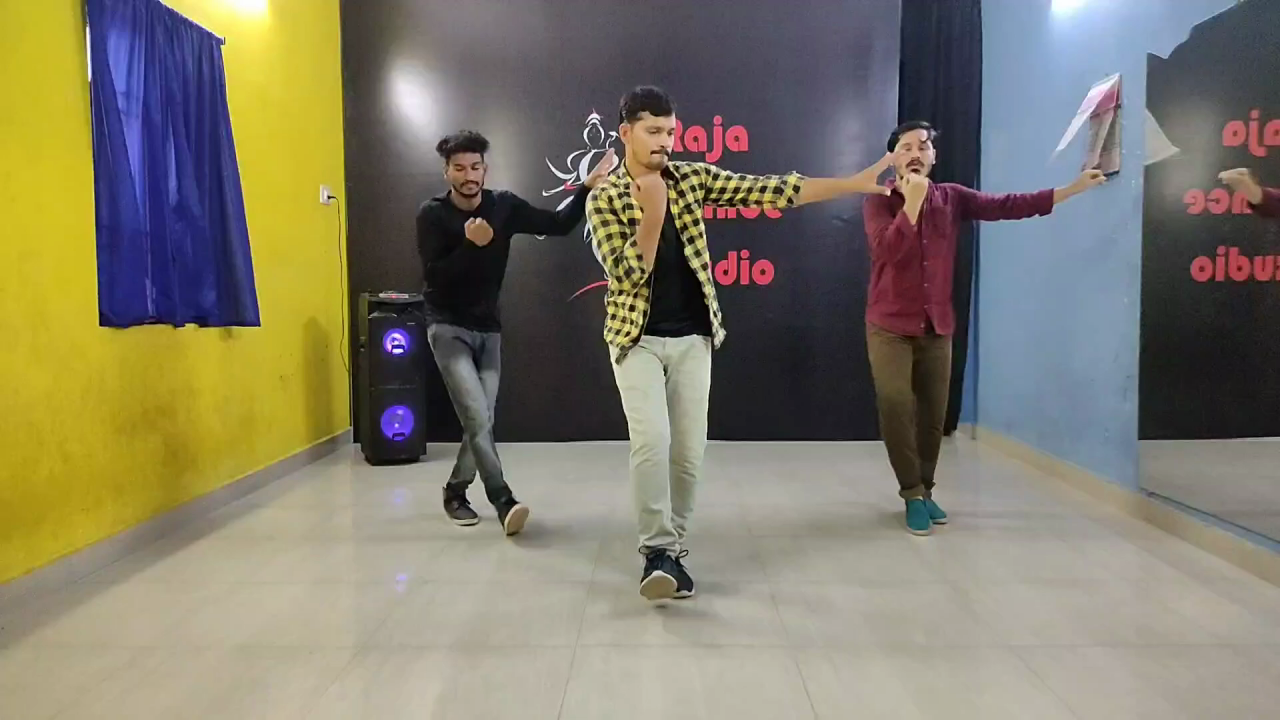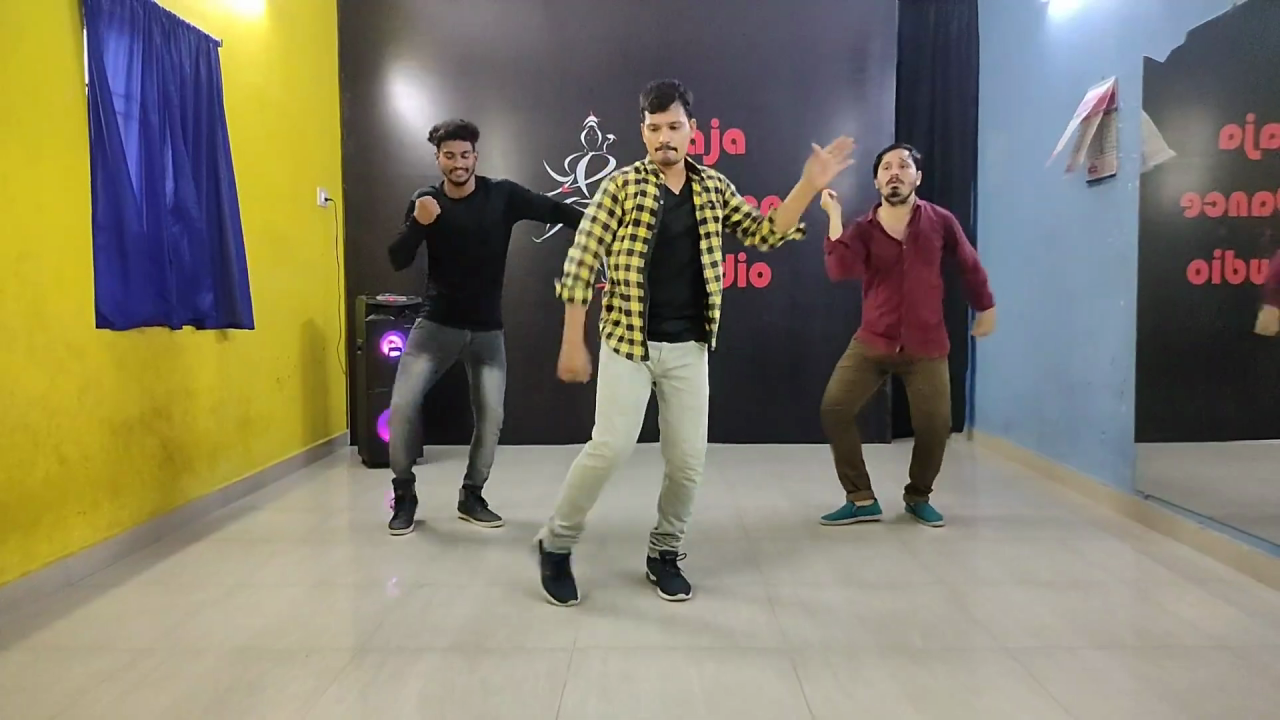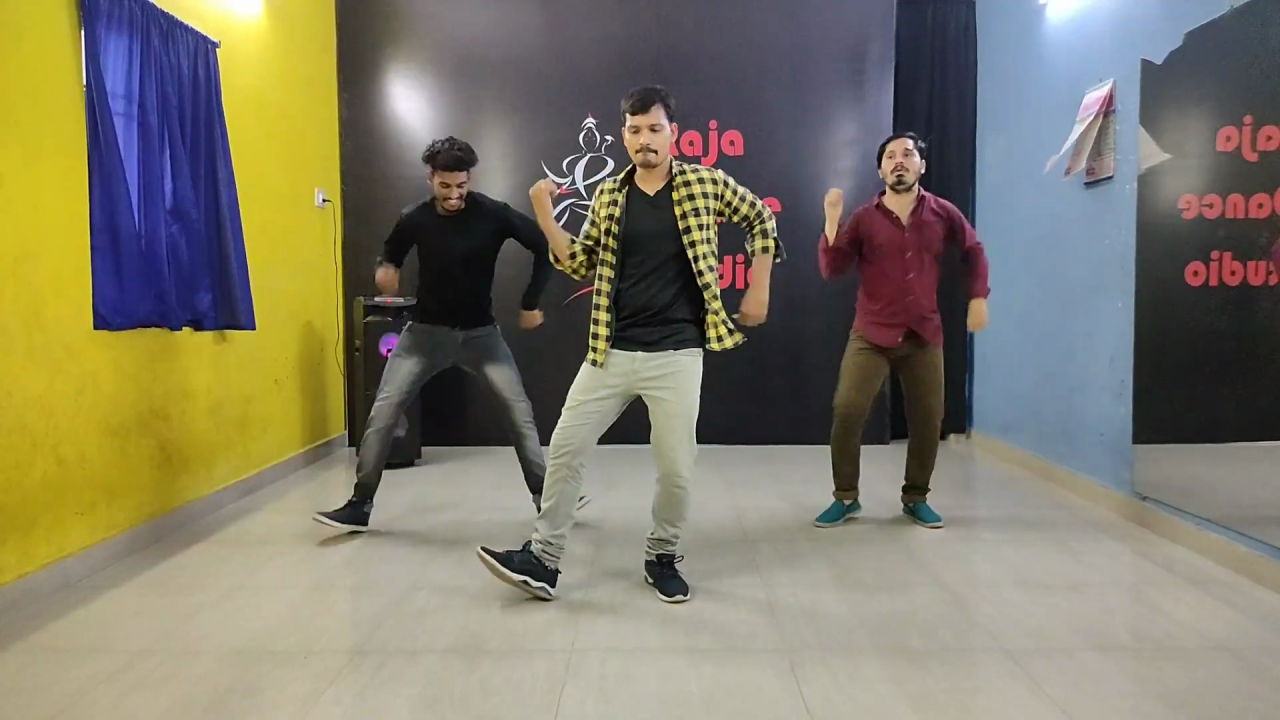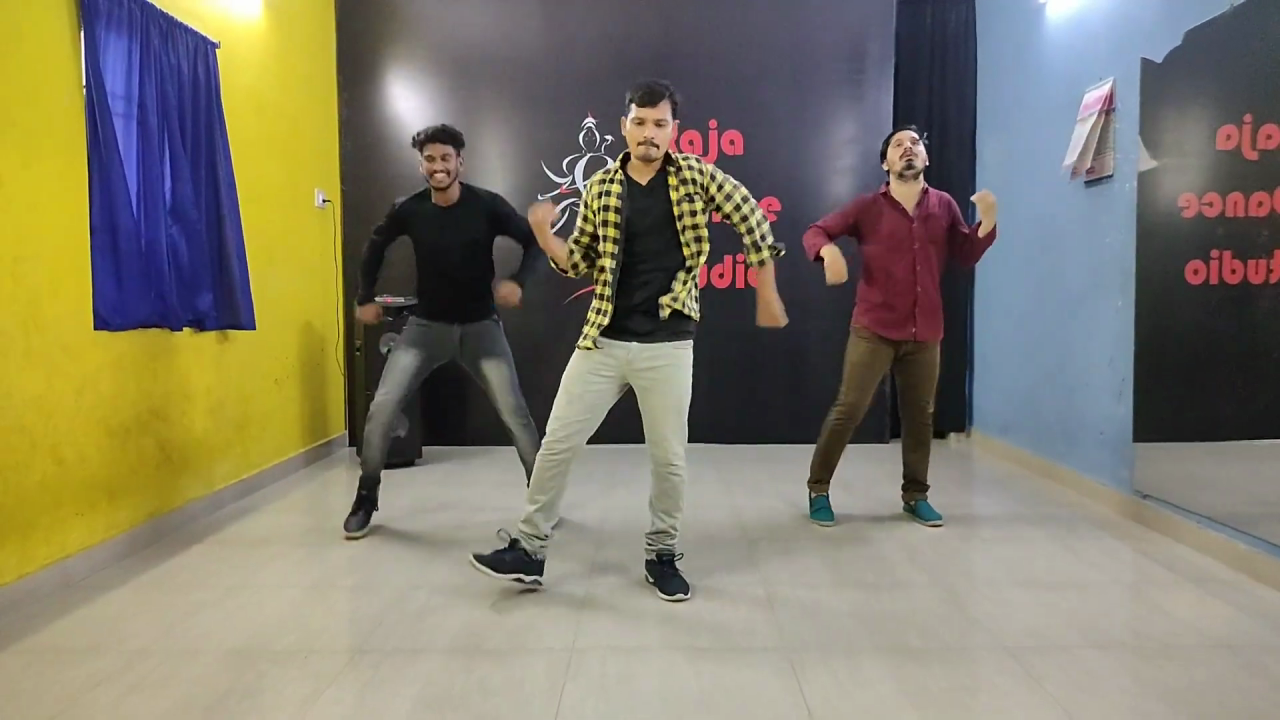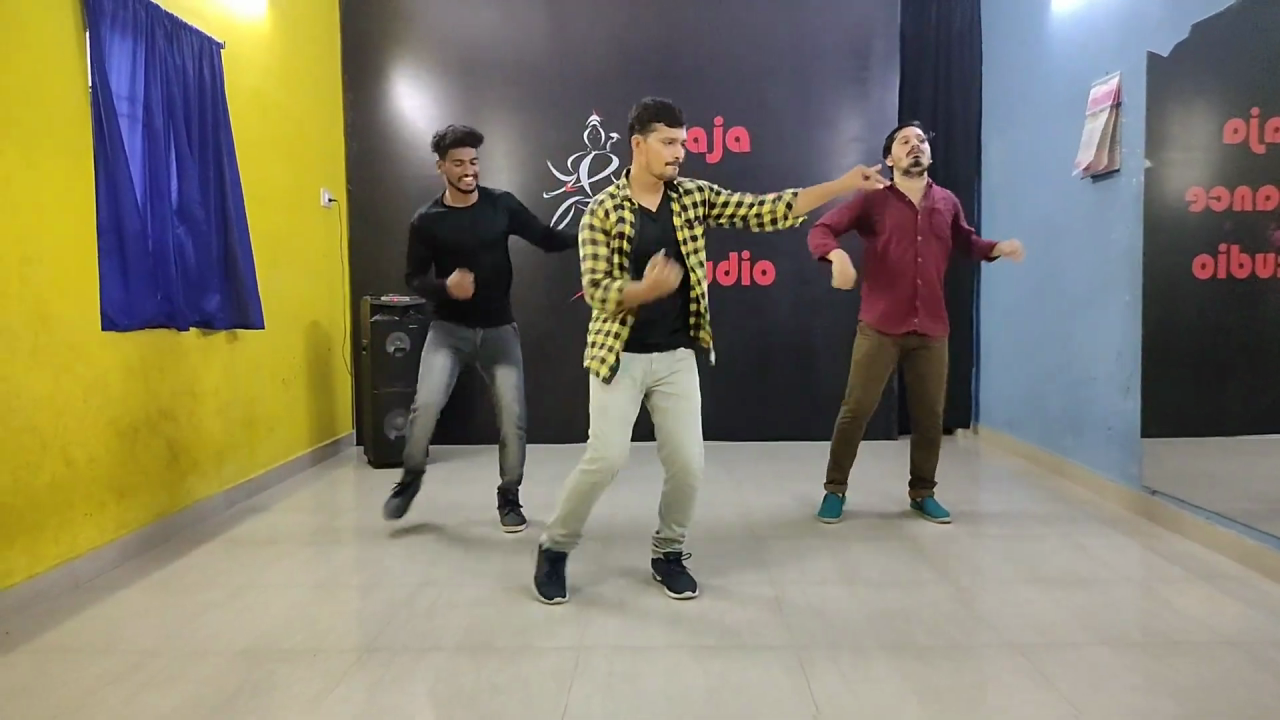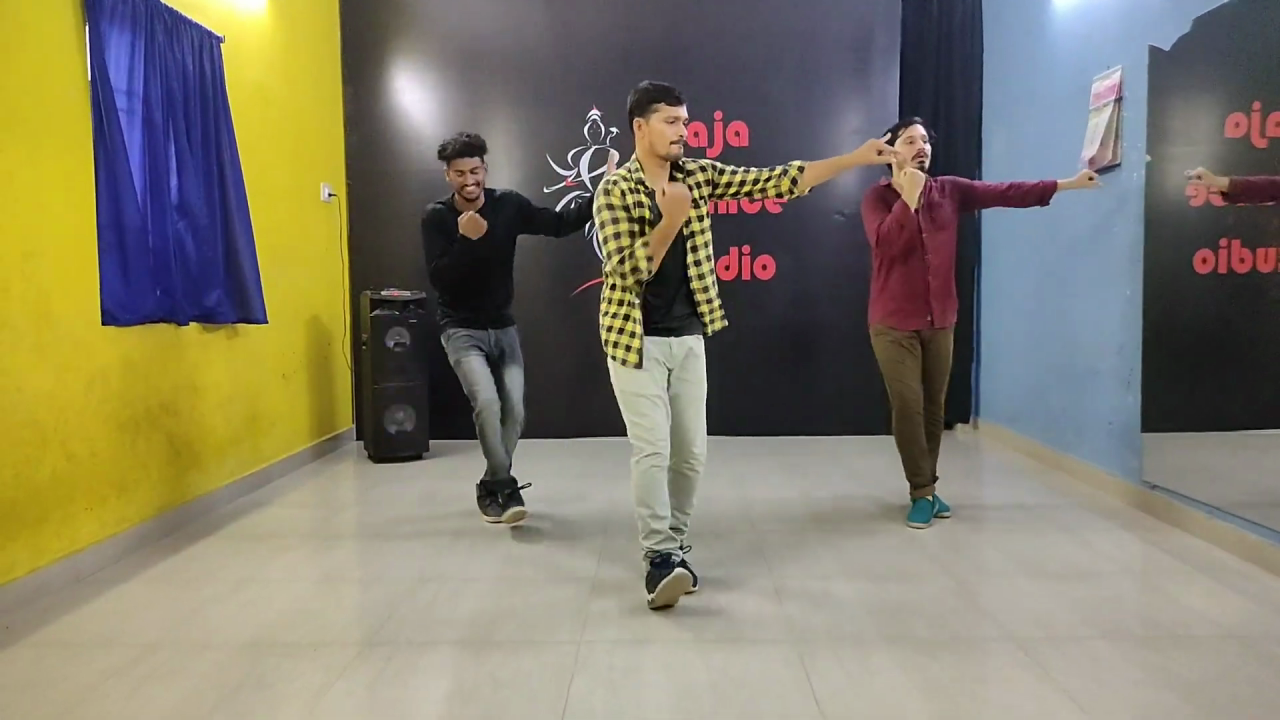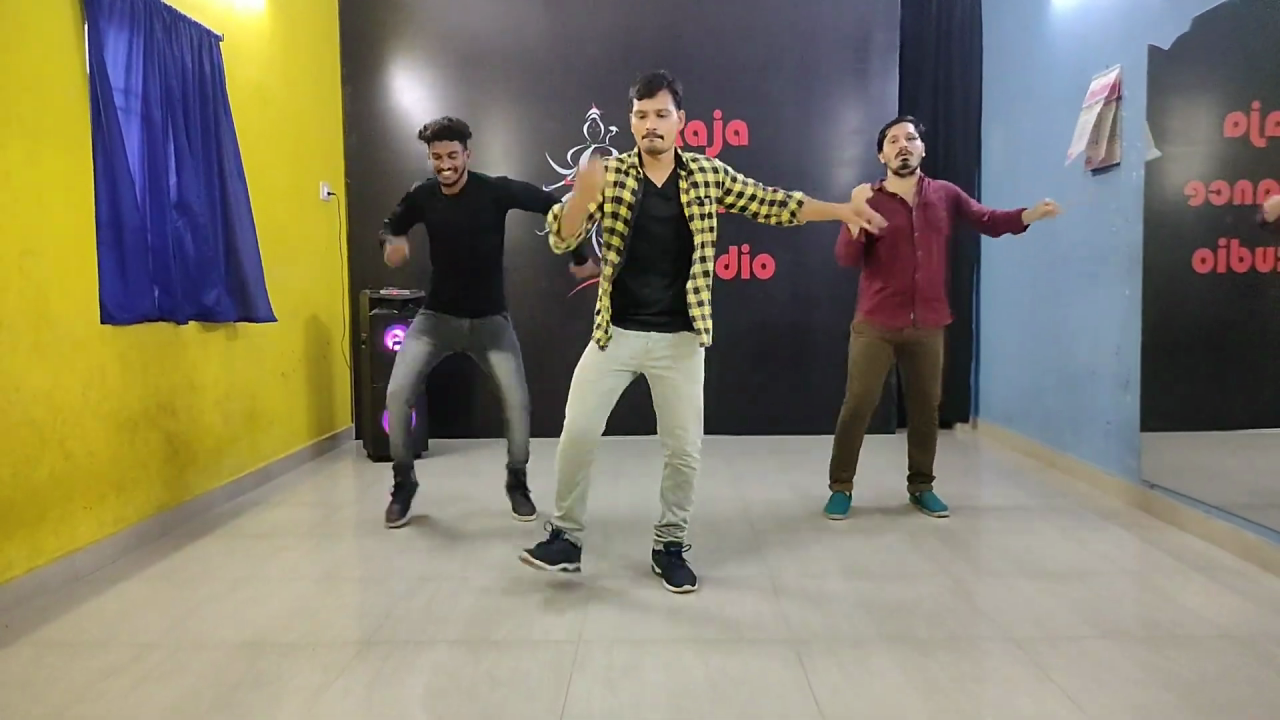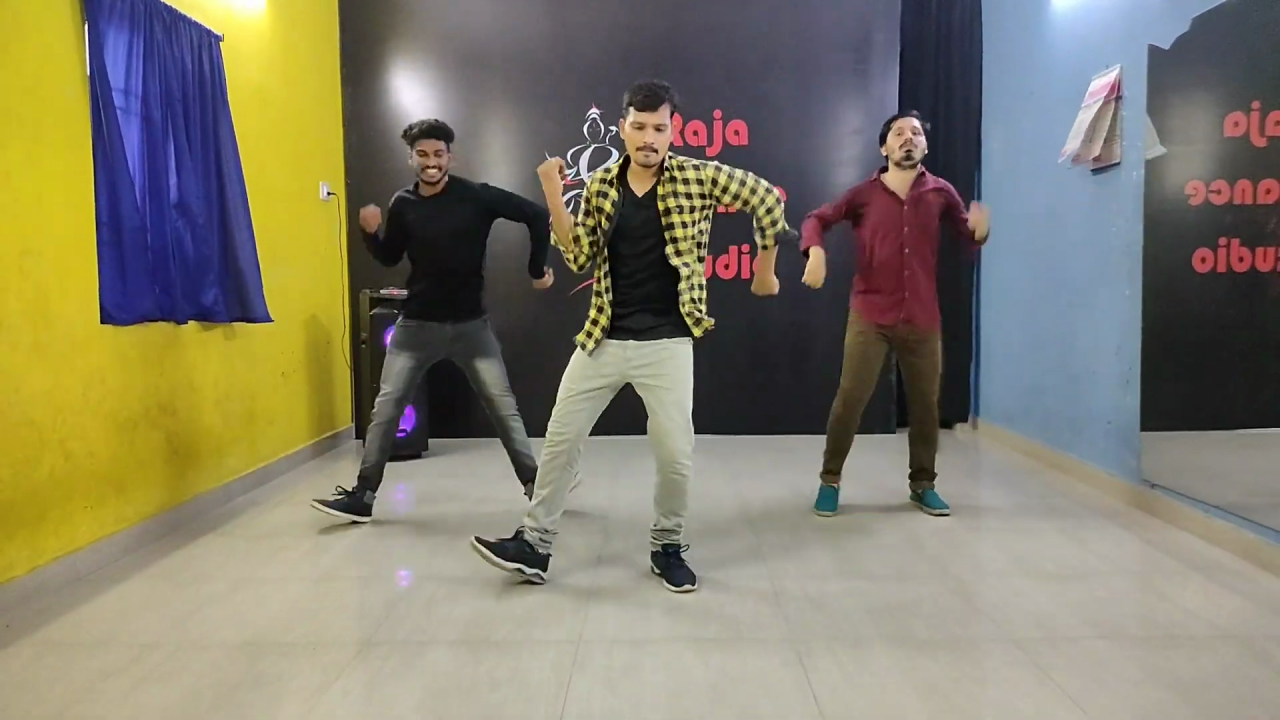
dt=0.4s
person 1, frame 1
left shoulder: (692, 178)
right shoulder: (606, 196)
left elbow: (769, 191)
right elbow: (630, 274)
left wrist: (856, 182)
right wrist: (651, 215)
left hip: (692, 338)
right hip: (637, 338)
left knee: (688, 453)
right knee: (651, 440)
left ankle: (671, 550)
right ankle: (657, 550)
person 1, frame 2
left shoulder: (715, 188)
right shoulder: (621, 187)
left elbow: (769, 234)
right elbow: (581, 264)
left wrist: (810, 185)
right wrist: (572, 342)
left hip: (689, 347)
right hip: (628, 342)
left knee: (688, 462)
right knee: (608, 450)
left ankle: (663, 554)
right ankle: (555, 544)
person 1, frame 3
left shoulder: (707, 185)
right shoulder: (607, 195)
left elbow: (762, 224)
right elbow: (578, 265)
left wrist: (759, 288)
right wrist: (546, 218)
left hip: (677, 355)
right hip: (613, 352)
left knee: (676, 468)
right knee: (567, 448)
left ankle: (661, 557)
right ankle: (544, 562)
person 1, frame 4
left shoulder: (697, 177)
right shoulder: (601, 190)
left elbow: (748, 218)
right elbow: (577, 260)
left wrist: (767, 291)
right wrist: (546, 232)
left hip: (665, 343)
right hip: (604, 340)
left knee: (669, 458)
right knee: (560, 444)
left ankle: (661, 555)
right ankle: (527, 550)
person 1, frame 5
left shoulder: (693, 195)
right shoulder: (603, 207)
left elbow: (768, 211)
right elbow: (597, 287)
left wrist: (847, 185)
right wrist: (644, 289)
left hip: (675, 354)
right hip: (617, 353)
left knee: (688, 466)
right knee: (604, 459)
left ankle: (668, 553)
right ankle: (555, 548)
person 1, frame 6
left shoulder: (698, 175)
right shoulder: (615, 189)
left elbow: (775, 180)
right elbow: (633, 272)
left wrist: (857, 159)
right wrist: (668, 221)
left hip: (687, 337)
right hip: (633, 338)
left knee: (690, 451)
right knee: (651, 447)
left ankle: (672, 546)
right ankle: (665, 557)
person 1, frame 7
left shoulder: (716, 179)
right shoulder: (611, 175)
left elbow: (770, 206)
right elbow: (562, 238)
left wrist: (842, 210)
right wrist: (581, 197)
left hip: (682, 338)
right hip: (618, 332)
left knee: (684, 450)
right knee: (578, 432)
left ankle: (669, 546)
right ankle: (565, 534)
person 1, frame 8
left shoulder: (698, 177)
right shoulder: (599, 185)
left elbow: (766, 198)
right elbow: (574, 253)
left wrist: (766, 267)
right wrist: (554, 200)
left hip: (668, 345)
right hip: (604, 341)
left knee: (675, 454)
right knee: (560, 436)
left ankle: (666, 546)
right ankle: (534, 543)
person 2, frame 1
left shoulder: (505, 205)
right shoulder: (432, 213)
left elbow: (559, 226)
right elbow: (433, 277)
left wrist: (588, 189)
right wrist: (471, 244)
left hip: (487, 329)
right hip: (448, 328)
left knee: (480, 418)
right knee: (475, 410)
left ankle: (455, 492)
right ankle: (503, 499)
person 2, frame 2
left shoulder: (504, 194)
right shoulder: (425, 200)
left elbow: (562, 213)
right elbow: (397, 259)
right wrist: (418, 225)
left hip: (486, 330)
right hip: (436, 326)
left knee: (491, 417)
right knee: (402, 406)
left ankle: (471, 496)
right ankle: (404, 495)
person 2, frame 3
left shoulder: (493, 214)
right shoulder: (414, 218)
left elbow: (542, 244)
right elbow: (392, 251)
left wrist: (531, 301)
right wrist: (384, 269)
left hip: (480, 332)
right hip: (427, 331)
left knee: (520, 411)
right knee: (383, 413)
left ankle: (545, 495)
right ankle: (360, 504)
person 2, frame 4
left shoulder: (486, 204)
right shoulder: (408, 209)
left elbow: (532, 243)
right elbow: (376, 244)
left wrist: (518, 281)
right wrist: (365, 297)
left hip: (480, 325)
right hip: (426, 325)
left knee: (513, 409)
right knee: (382, 408)
right ankle: (366, 498)
person 2, frame 5
left shoulder: (502, 205)
right shoulder: (428, 219)
left elbow: (548, 240)
right elbow: (415, 278)
right wrist: (444, 286)
left hip: (498, 328)
right hip: (449, 327)
left knee: (513, 417)
right knee: (426, 407)
left ankle: (509, 497)
right ankle: (410, 481)
person 2, frame 6
left shoulder: (509, 205)
right shoulder: (437, 217)
left elbow: (561, 224)
right elbow: (438, 279)
right wrist: (467, 239)
left hip: (503, 328)
right hip: (461, 330)
left knee: (513, 411)
right knee: (487, 403)
left ankle: (492, 488)
right ankle: (505, 489)
person 2, frame 7
left shoulder: (500, 188)
right shoulder: (421, 196)
left elbow: (552, 205)
right elbow: (391, 228)
left wrist: (582, 255)
right wrist: (392, 244)
left hip: (490, 317)
right hip: (440, 315)
left knee: (516, 399)
right knee: (397, 393)
left ankle: (516, 482)
right ankle: (403, 486)
person 2, frame 8
left shoulder: (478, 197)
right shoulder: (403, 205)
left elbow: (537, 216)
right elbow: (390, 257)
left wrist: (540, 266)
right wrist: (372, 232)
left hip: (470, 324)
right hip: (417, 324)
left knee: (503, 403)
right knee: (388, 404)
left ankle: (532, 478)
right ankle: (361, 494)
person 3, frame 1
left shoulder: (952, 199)
right shoulder: (879, 204)
left elbow: (1008, 206)
right elbow: (890, 252)
left wrist: (1072, 189)
right wrist: (908, 202)
left hip: (935, 327)
right hip: (888, 326)
left knee: (933, 412)
right knee: (893, 401)
left ankle: (921, 490)
right ankle: (910, 493)
person 3, frame 2
left shoulder: (940, 221)
right shoulder: (864, 228)
left elbow: (968, 262)
right elbow: (840, 271)
left wrist: (987, 305)
right wrist: (834, 218)
left hip: (927, 346)
right hip: (872, 343)
left knee: (935, 426)
right knee: (836, 411)
left ankle: (918, 497)
right ankle: (861, 499)
person 3, frame 3
left shoulder: (943, 213)
right shoulder: (863, 218)
left elbow: (973, 253)
right elbow: (830, 269)
left wrist: (978, 299)
right wrist: (832, 223)
left hip: (924, 336)
right hip: (872, 334)
left knee: (927, 420)
right knee: (847, 410)
left ankle: (915, 497)
right ankle: (846, 497)
person 3, frame 4
left shoulder: (944, 205)
right shoulder: (867, 207)
left elbow: (966, 248)
right elbow: (813, 233)
left wrist: (988, 224)
right wrist: (827, 251)
left hip: (924, 331)
right hip: (874, 329)
left knee: (919, 415)
right knee: (848, 408)
left ankle: (915, 495)
right ankle: (818, 489)
person 3, frame 5
left shoulder: (946, 201)
right shoulder: (869, 199)
left elbow: (966, 240)
right elbow: (821, 230)
left wrist: (997, 249)
right wrist: (836, 258)
left hip: (931, 326)
right hip: (879, 325)
left knee: (929, 415)
right knee: (858, 407)
left ankle: (923, 492)
right ankle: (836, 489)
person 3, frame 6
left shoulder: (951, 190)
right shoulder: (878, 196)
left elbow: (1005, 194)
right elbow: (886, 246)
left wrist: (1068, 184)
right wrist: (908, 197)
left hip: (939, 319)
right hip: (893, 321)
left knee: (934, 405)
right knee: (908, 403)
left ankle: (927, 485)
right ankle: (920, 492)
person 3, frame 7
left shoulder: (945, 194)
right shoulder: (870, 202)
left elbow: (987, 220)
right elbow: (848, 259)
left wrist: (1030, 215)
left hip: (928, 322)
right hip: (876, 321)
left knee: (926, 407)
right knee: (858, 402)
left ankle: (921, 486)
right ankle: (840, 486)
person 3, frame 8
left shoulder: (941, 192)
right shoulder: (864, 194)
left elbow: (968, 239)
right elbow: (815, 221)
left wrist: (980, 227)
right wrist: (815, 253)
left hip: (922, 320)
right hip: (871, 316)
left knee: (926, 404)
right knee: (851, 397)
left ankle: (922, 484)
right ankle: (830, 481)
